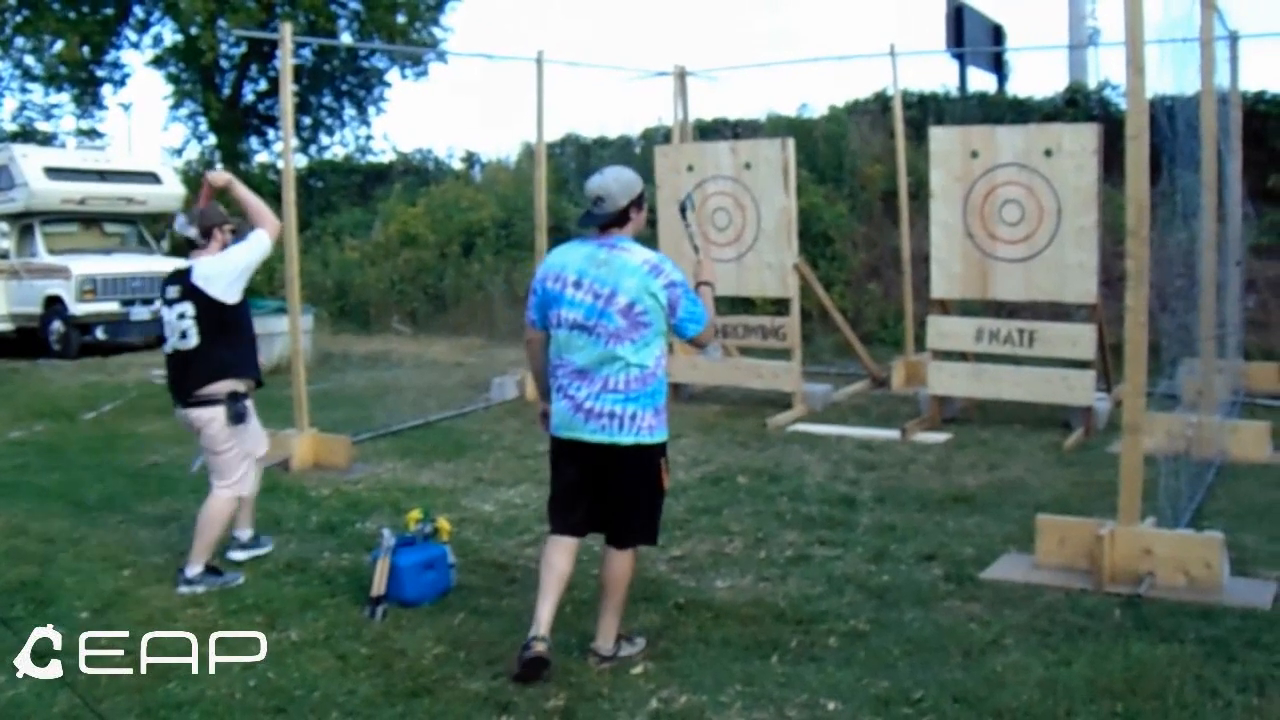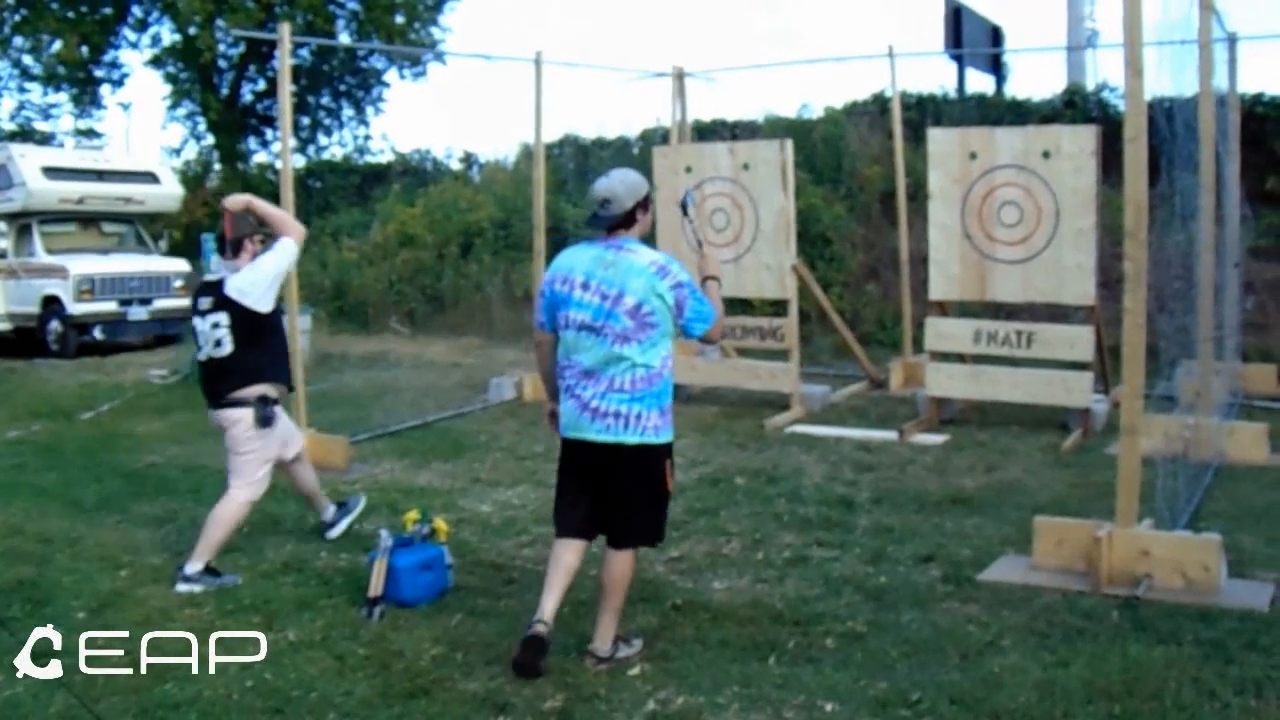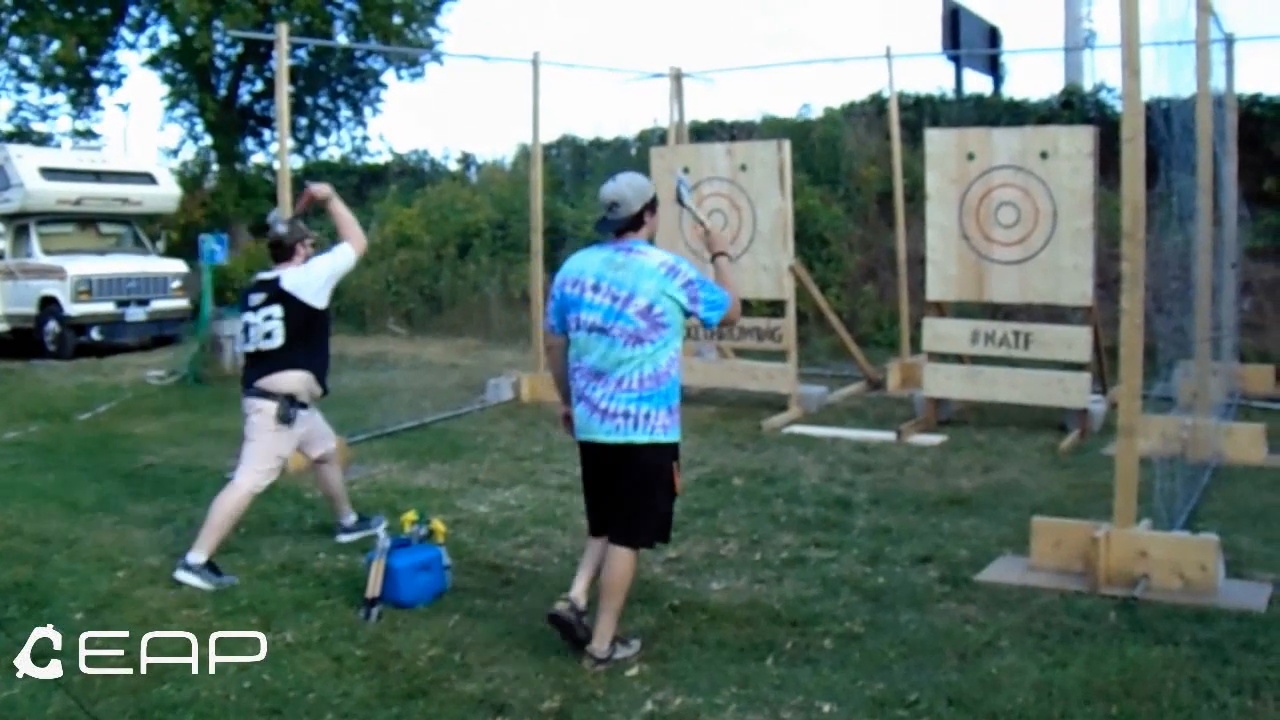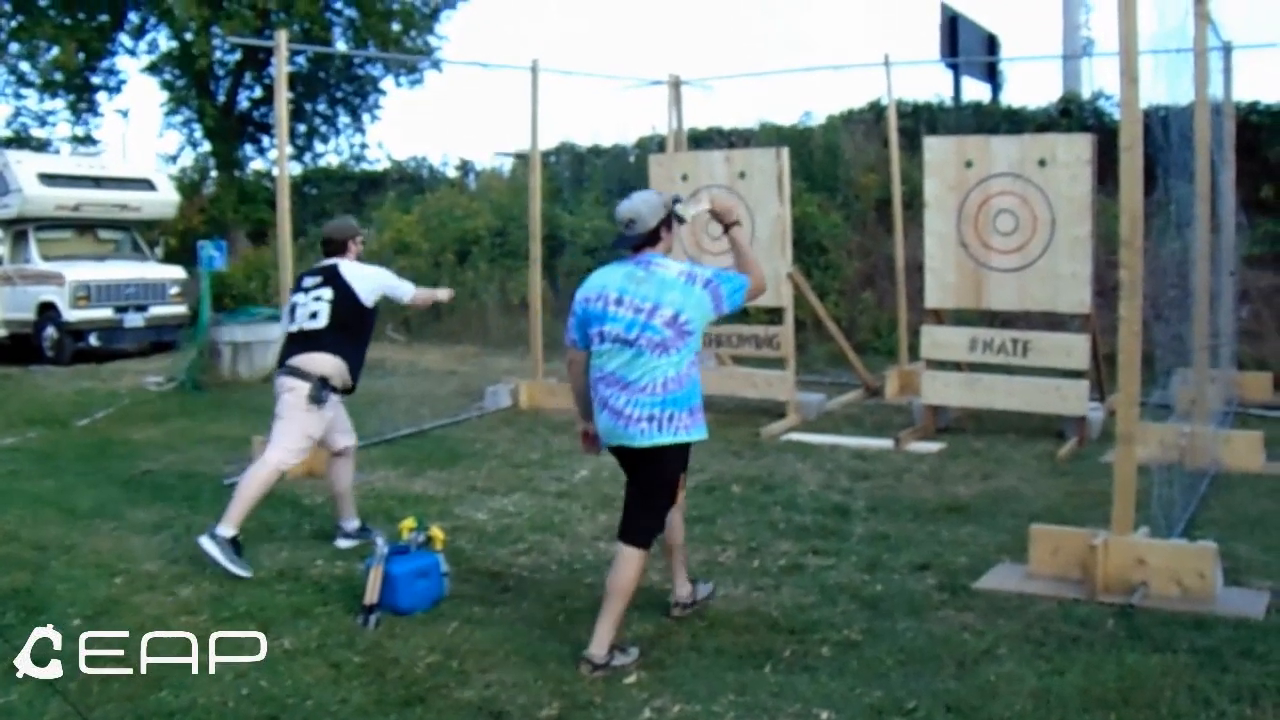
dt=0.2s
person 1, frame 1
left shoulder: (556, 262)
right shoulder: (656, 271)
left elbow: (534, 339)
right elbow: (703, 335)
left wrist: (546, 397)
right wrist: (705, 285)
left hip: (570, 424)
right hip: (634, 428)
left knee: (564, 528)
right knee: (622, 539)
left ankle: (539, 633)
right ankle: (607, 642)
person 1, frame 2
left shoulder: (564, 264)
right shoulder: (663, 272)
left elbow: (543, 341)
right elbow: (712, 331)
left wrist: (554, 398)
right wrist: (710, 278)
left hip: (579, 423)
right hip: (640, 428)
left knee: (572, 530)
right knee: (623, 539)
left ankle: (543, 618)
right ankle: (604, 643)
person 1, frame 3
left shoulder: (573, 268)
right shoulder: (672, 273)
left elbow: (555, 344)
right elbow: (731, 311)
left wrist: (567, 401)
right wrist: (720, 255)
left hip: (591, 423)
right hip: (648, 427)
left knee: (605, 527)
right knee: (627, 538)
left ankle: (573, 600)
right ankle: (601, 643)
person 1, frame 4
left shoulder: (594, 284)
right shoulder: (692, 282)
left elbow: (576, 361)
right elbow: (756, 284)
left wrist: (586, 417)
right wrist: (733, 226)
left hip: (615, 426)
right hip: (665, 429)
left knee: (663, 502)
right knee: (635, 536)
left ankle: (683, 592)
right ankle: (600, 649)
person 2, frame 1
left shoulder: (173, 284)
right shoulder: (220, 271)
right elbow: (270, 228)
right wrist: (231, 184)
left hip: (191, 399)
right hip: (222, 402)
left knee: (252, 453)
right knee: (229, 485)
left ankle: (243, 538)
right ankle: (195, 571)
person 2, frame 2
left shoulder: (206, 291)
right shoulder: (251, 282)
right elbow: (295, 233)
right wrist: (251, 203)
left hip: (231, 401)
right hip: (251, 407)
left knee: (294, 452)
right knee: (243, 490)
left ankle: (328, 515)
right ankle: (194, 571)
person 2, frame 3
left shoulder: (257, 289)
right shoulder: (307, 280)
left elbow: (254, 342)
right elbow: (357, 244)
right wrist: (329, 199)
left hip: (284, 399)
right hip: (281, 403)
left knee: (327, 452)
right knee: (248, 481)
left ankle: (348, 521)
right ankle: (195, 561)
person 2, frame 4
left shoulder: (304, 280)
right shoulder: (363, 275)
left elbow: (290, 329)
right elbow: (414, 297)
right wrist: (437, 294)
left hip: (296, 375)
right hip: (315, 383)
left knee: (343, 447)
right knee: (277, 458)
left ankle: (349, 527)
right ankle: (223, 534)
